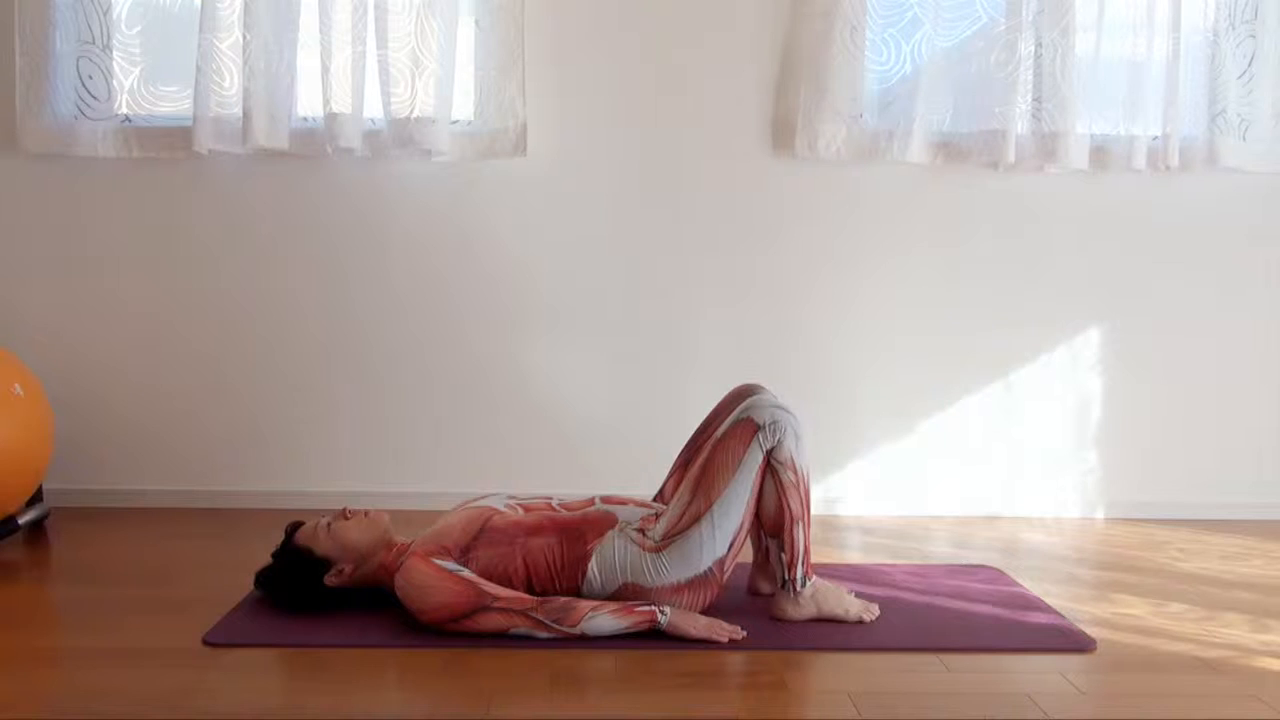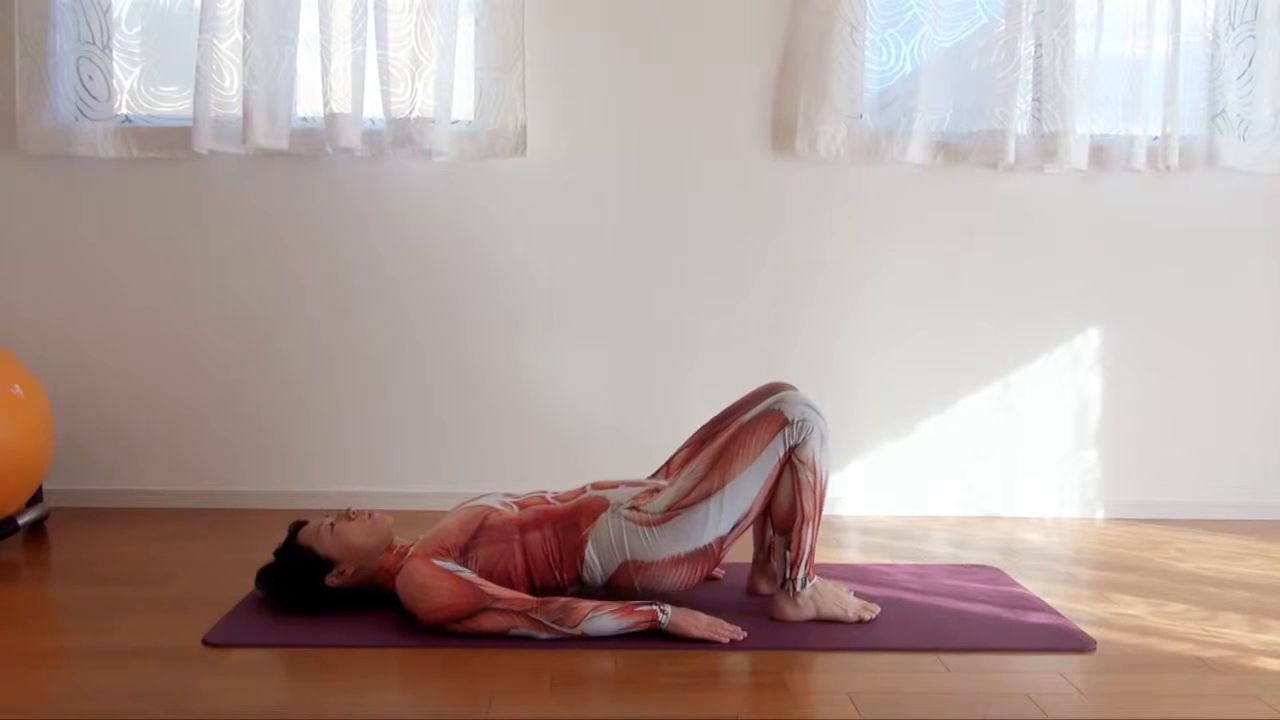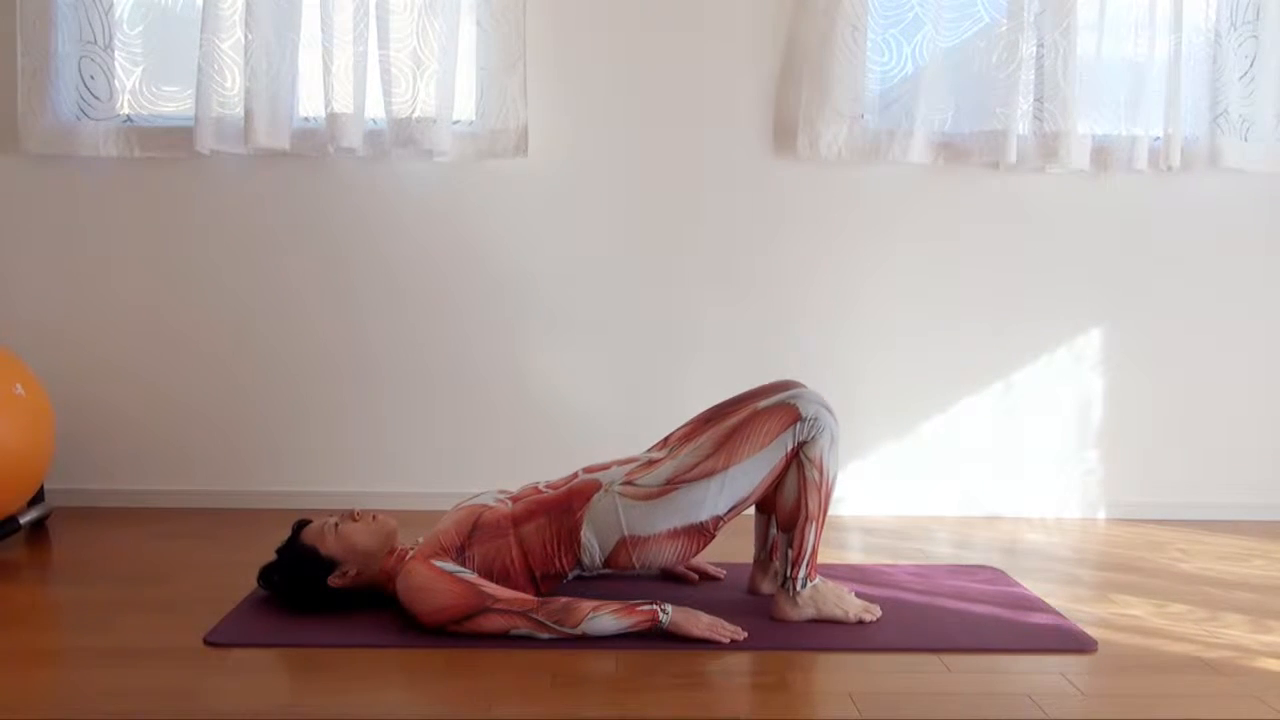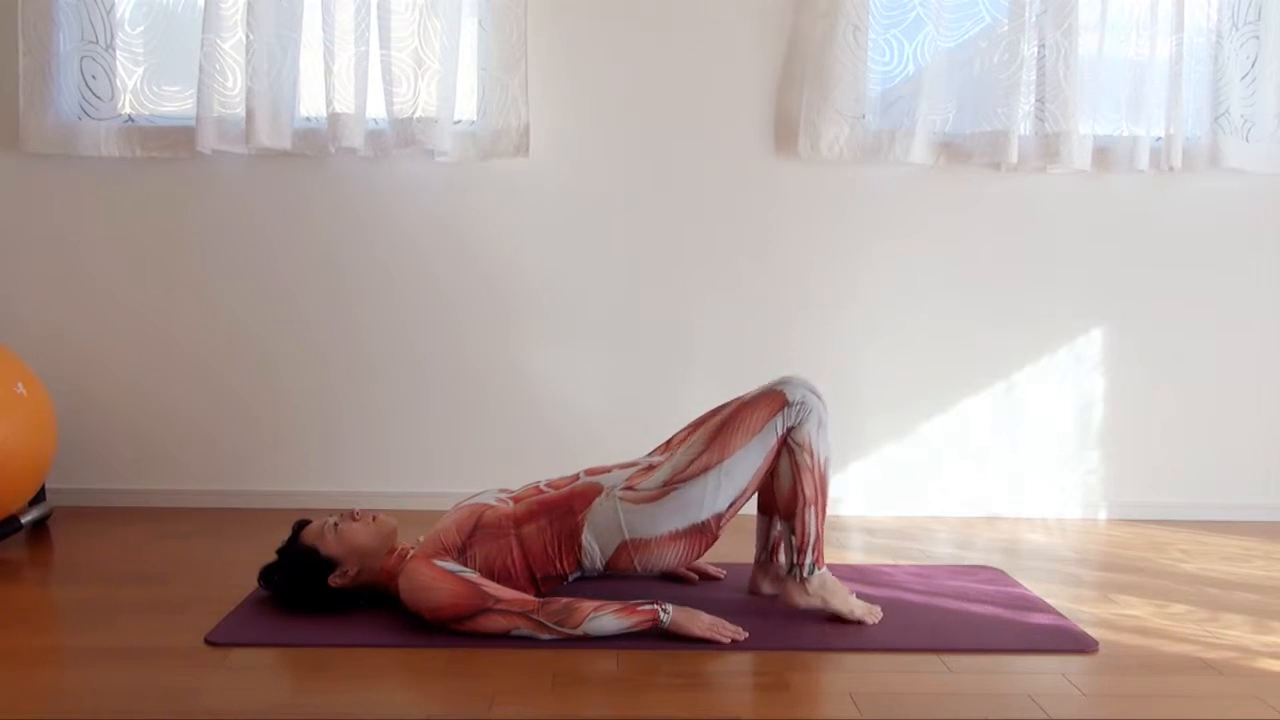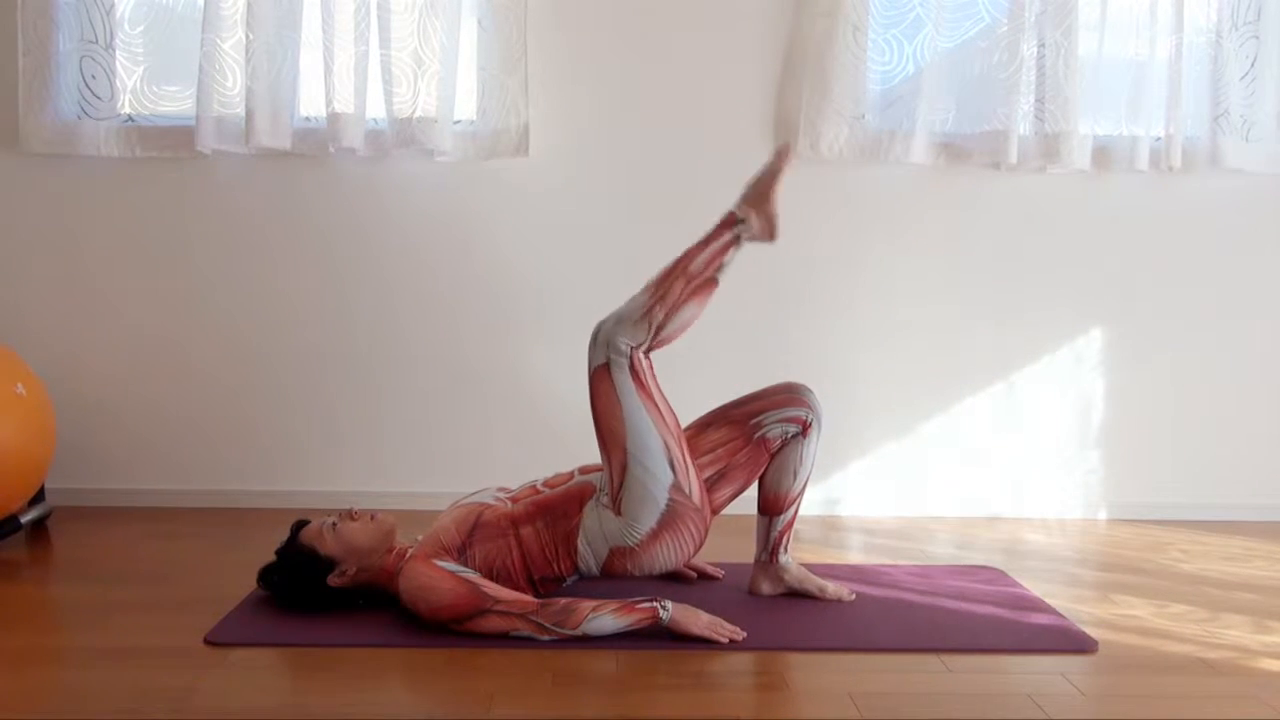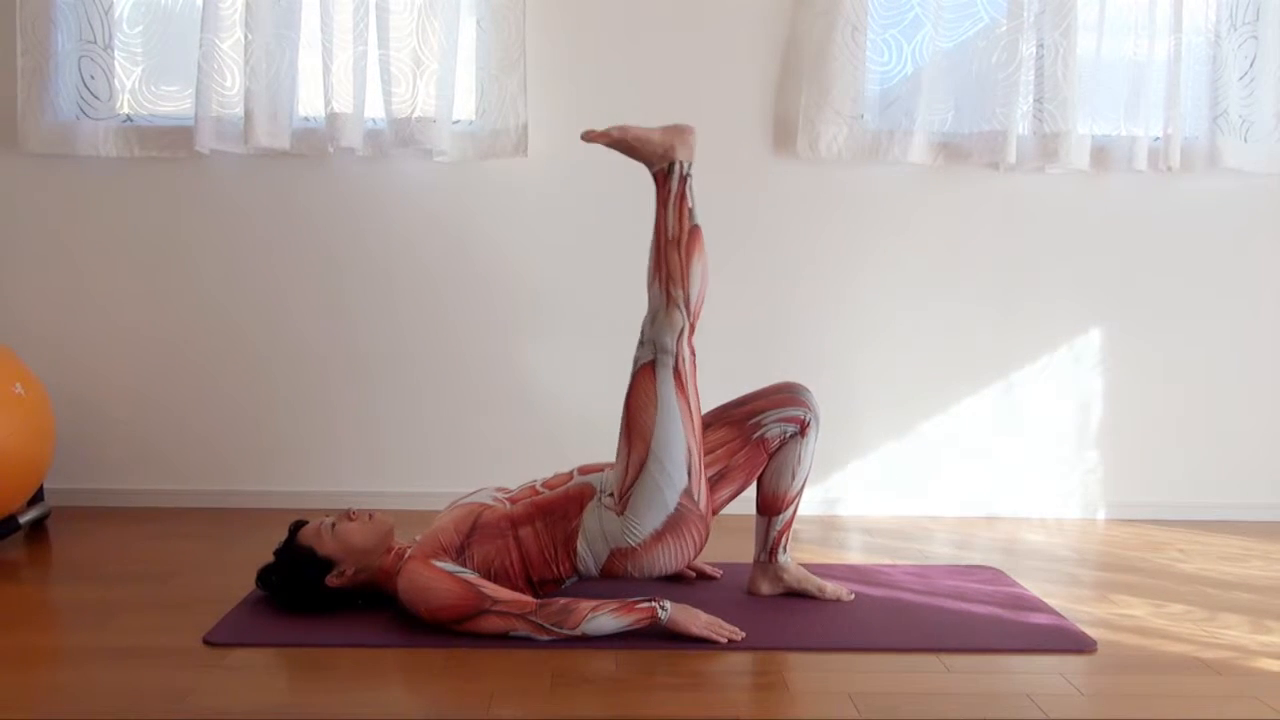
dt=0.7s
person 1, frame 1
left shoulder: (425, 554)
right shoulder: (420, 586)
right elbow: (541, 616)
left wrist: (653, 516)
right wrist: (665, 615)
left hip: (639, 531)
right hip: (660, 570)
left knee: (749, 401)
right knee: (767, 417)
left ankle: (771, 571)
right ankle: (798, 593)
person 1, frame 2
left shoulder: (423, 555)
right shoulder: (420, 586)
right elbow: (543, 617)
right wrist: (667, 616)
left hip: (635, 508)
right hip: (645, 546)
left knee: (776, 399)
right knee: (796, 415)
left ankle: (771, 570)
right ankle: (797, 593)
person 1, frame 3
left shoulder: (423, 557)
right shoulder: (420, 588)
right elbow: (542, 617)
right wrist: (666, 615)
left hip: (620, 495)
right hip: (629, 521)
left knee: (789, 402)
right knee: (809, 415)
left ankle: (772, 570)
right ankle: (798, 592)
person 1, frame 4
left shoulder: (428, 555)
right shoulder: (420, 585)
right elbow: (542, 618)
right wrist: (668, 615)
left hip: (626, 496)
right hip: (631, 527)
left knee: (787, 404)
right knee: (796, 401)
left ankle: (772, 568)
right ankle: (807, 579)
person 1, frame 5
left shoulder: (431, 551)
right shoulder: (419, 582)
right elbow: (540, 618)
right wrist: (665, 612)
left hip: (645, 521)
right hip: (639, 533)
left knee: (794, 403)
right knee: (613, 341)
left ankle: (773, 569)
right ankle: (743, 219)
person 1, frame 6
left shoulder: (425, 557)
right shoulder: (418, 585)
right elbow: (538, 619)
right wrist: (665, 612)
left hip: (633, 520)
right hip: (630, 533)
right knee: (664, 344)
left ankle: (773, 566)
